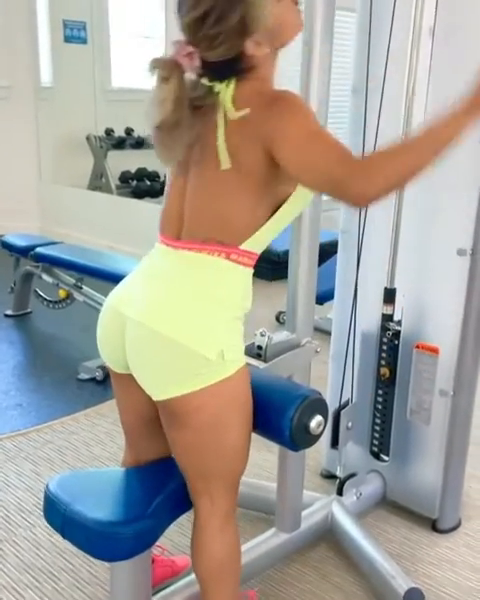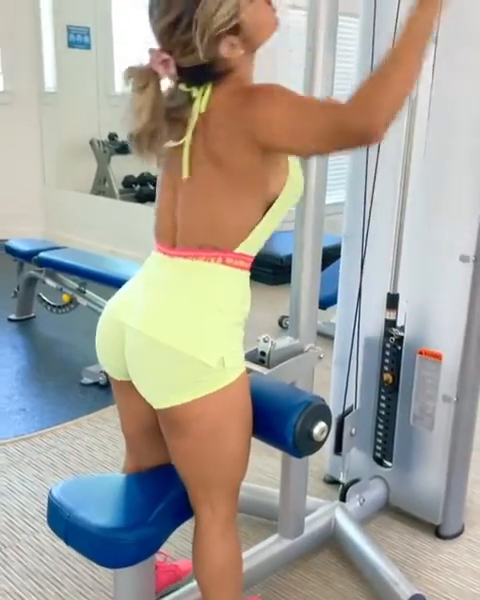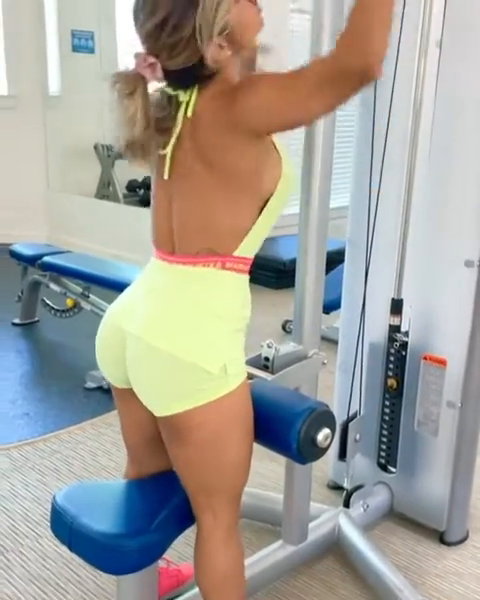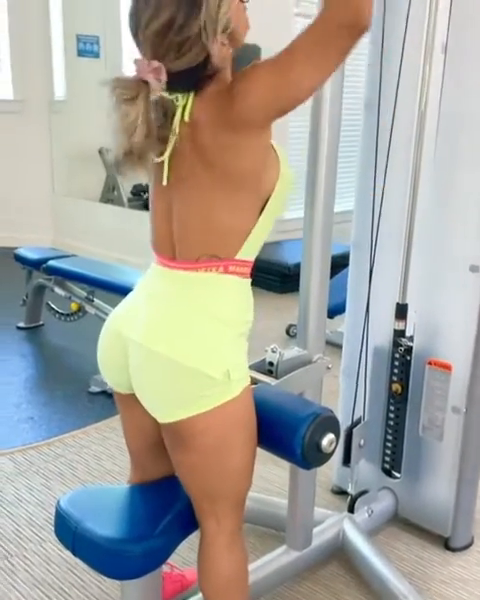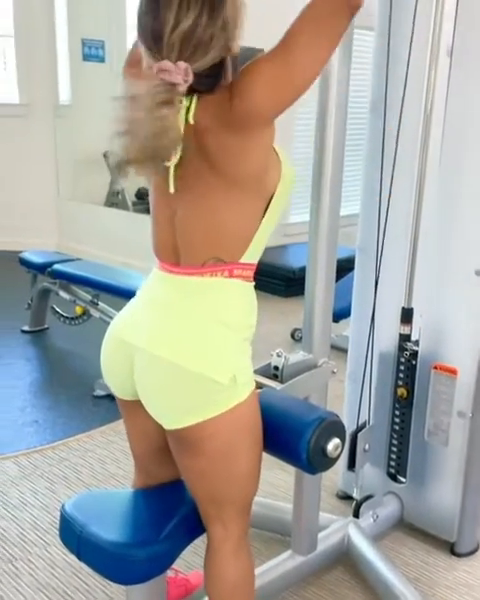
dt=0.1s
person 1, frame 1
left shoulder: (194, 95)
right shoulder: (272, 116)
right elbow: (362, 185)
left hip: (130, 303)
right hip: (192, 326)
left knee: (143, 463)
right knee: (214, 500)
person 1, frame 2
left shoulder: (176, 101)
right shoulder: (252, 110)
right elbow: (361, 123)
left hip: (128, 313)
right hip: (191, 335)
left knee: (144, 469)
right knee: (217, 508)
person 1, frame 3
left shoulder: (161, 104)
right shoulder: (239, 112)
right elbow: (356, 65)
left hip: (128, 320)
right hip: (193, 341)
left knee: (147, 478)
right knee: (217, 515)
person 1, frame 4
left shoulder: (157, 108)
right shoulder: (235, 109)
left hip: (130, 328)
right hip: (194, 348)
left knee: (151, 484)
right knee: (222, 522)
person 1, frame 5
left shoulder: (150, 109)
right shoulder: (242, 112)
left elbow: (138, 57)
left hip: (133, 333)
right hip: (200, 352)
left knee: (154, 488)
right knee: (227, 527)
